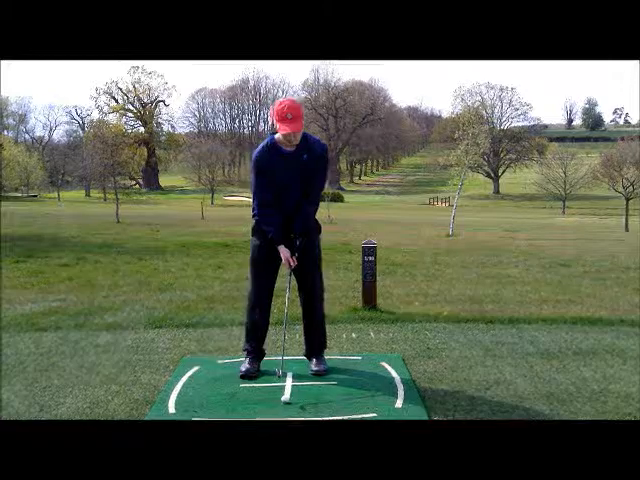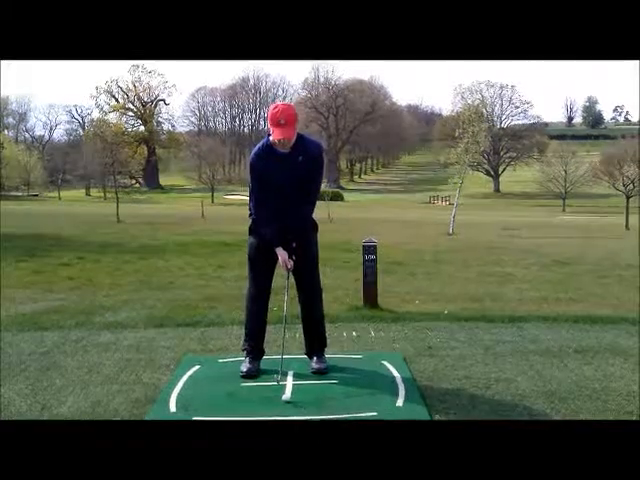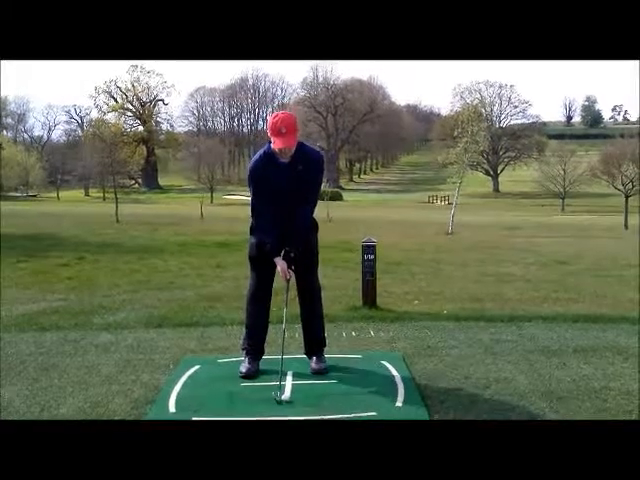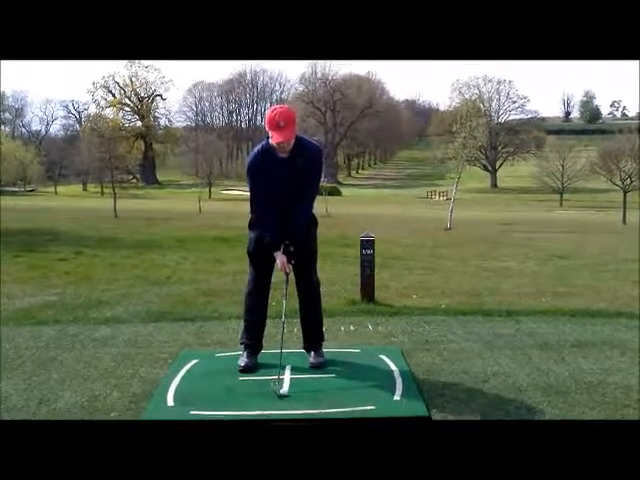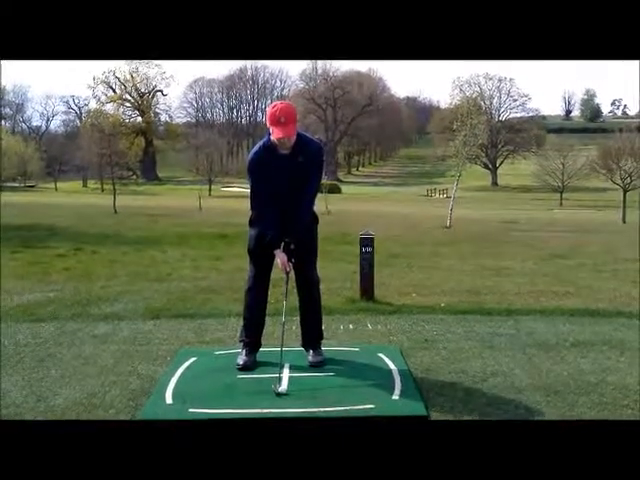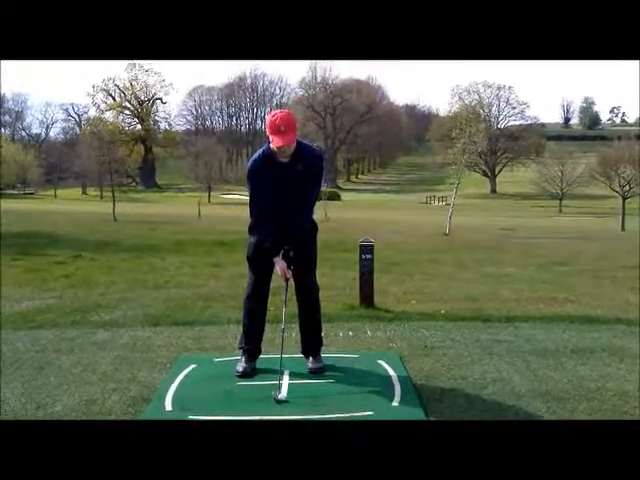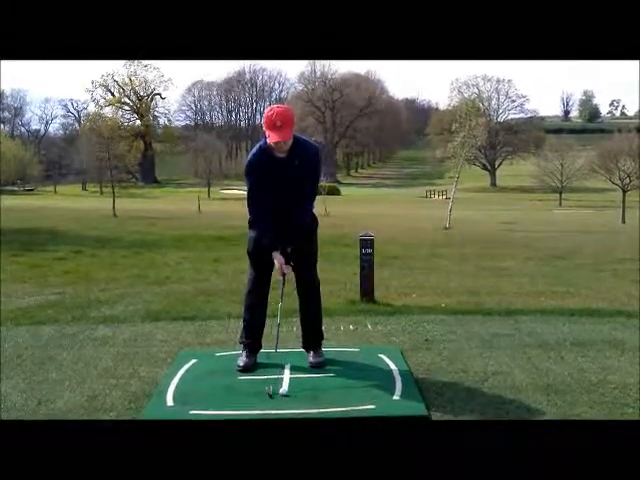
dt=0.7s
person 1, frame 1
left shoulder: (317, 150)
right shoulder: (263, 154)
left elbow: (312, 198)
right elbow: (263, 204)
left wrist: (297, 237)
right wrist: (280, 244)
left hip: (304, 229)
right hip: (268, 230)
left knee: (312, 292)
right knee: (259, 292)
left ankle: (316, 352)
right ankle: (253, 354)
person 1, frame 2
left shoulder: (313, 150)
right shoulder: (259, 156)
left elbow: (309, 199)
right elbow: (260, 205)
left wrist: (292, 239)
right wrist: (276, 245)
left hip: (301, 229)
right hip: (264, 231)
left knee: (310, 290)
right knee: (258, 291)
left ankle: (316, 351)
right ankle: (252, 353)
person 1, frame 3
left shoulder: (313, 159)
right shoulder: (258, 164)
left elbow: (307, 206)
right elbow: (261, 213)
left wrist: (292, 248)
right wrist: (276, 255)
left hip: (301, 231)
right hip: (266, 232)
left knee: (309, 289)
right knee: (259, 290)
left ankle: (316, 351)
right ankle: (252, 353)
person 1, frame 4
left shoulder: (312, 153)
right shoulder: (257, 159)
left elbow: (306, 200)
right elbow: (261, 207)
left wrist: (291, 242)
right wrist: (275, 249)
left hip: (301, 225)
right hip: (265, 226)
left knee: (308, 284)
right knee: (257, 285)
left ankle: (314, 346)
right ankle: (250, 348)
person 1, frame 5
left shoulder: (313, 150)
right shoulder: (258, 156)
left elbow: (308, 198)
right elbow: (261, 205)
left wrist: (292, 240)
right wrist: (276, 246)
left hip: (302, 223)
right hip: (265, 224)
left knee: (308, 281)
right knee: (257, 282)
left ankle: (313, 344)
right ankle: (249, 346)
person 1, frame 6
left shoulder: (313, 158)
right shoulder: (257, 164)
left elbow: (307, 205)
right elbow: (259, 212)
left wrist: (291, 248)
right wrist: (274, 254)
left hip: (301, 230)
right hip: (265, 230)
left knee: (308, 289)
right knee: (256, 290)
left ankle: (312, 351)
right ankle: (249, 353)
person 1, frame 7
left shoulder: (310, 153)
right shoulder: (256, 158)
left elbow: (306, 200)
right elbow: (258, 207)
left wrist: (289, 246)
right wrist: (273, 249)
left hip: (300, 224)
right hip: (265, 225)
left knee: (308, 282)
right knee: (257, 283)
left ankle: (313, 345)
right ankle: (249, 347)
